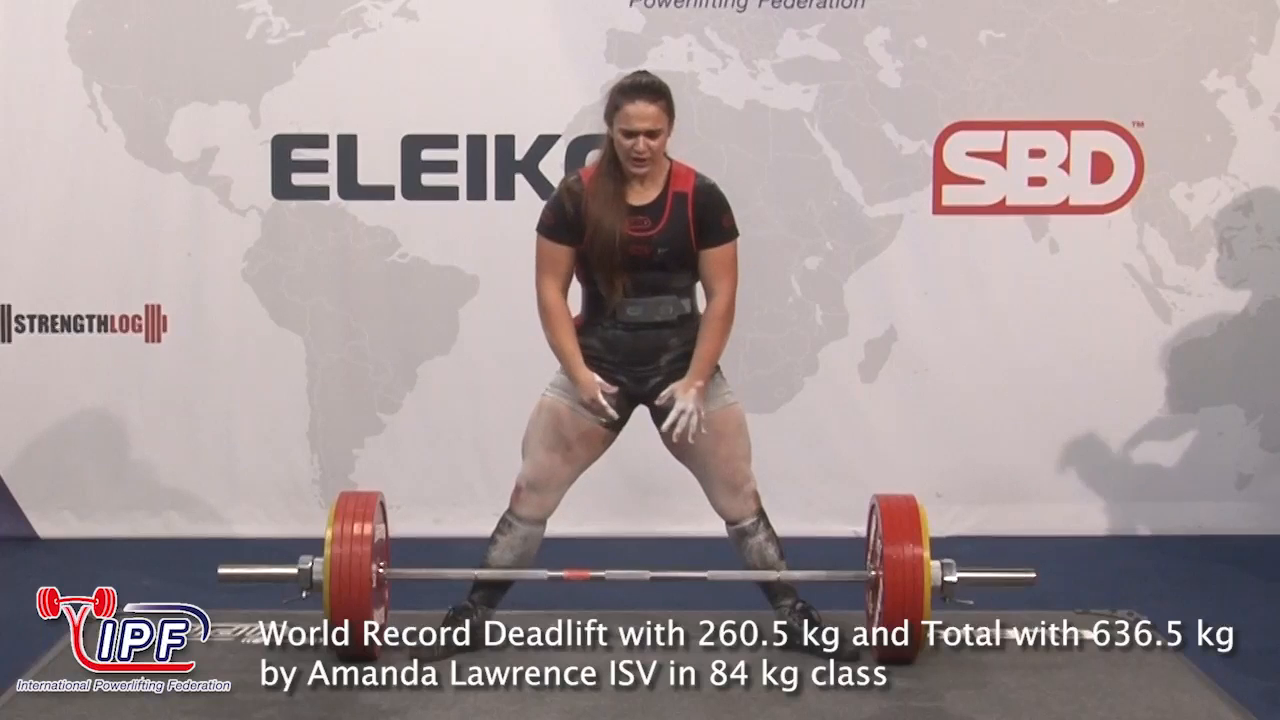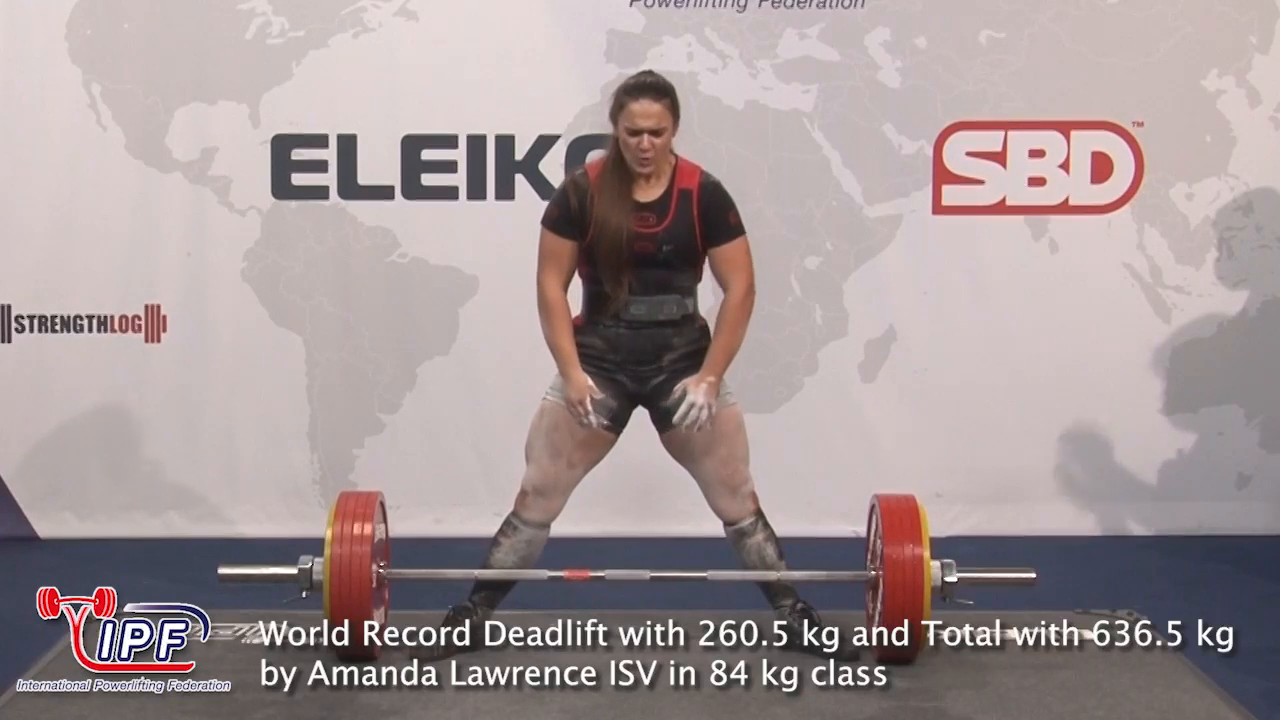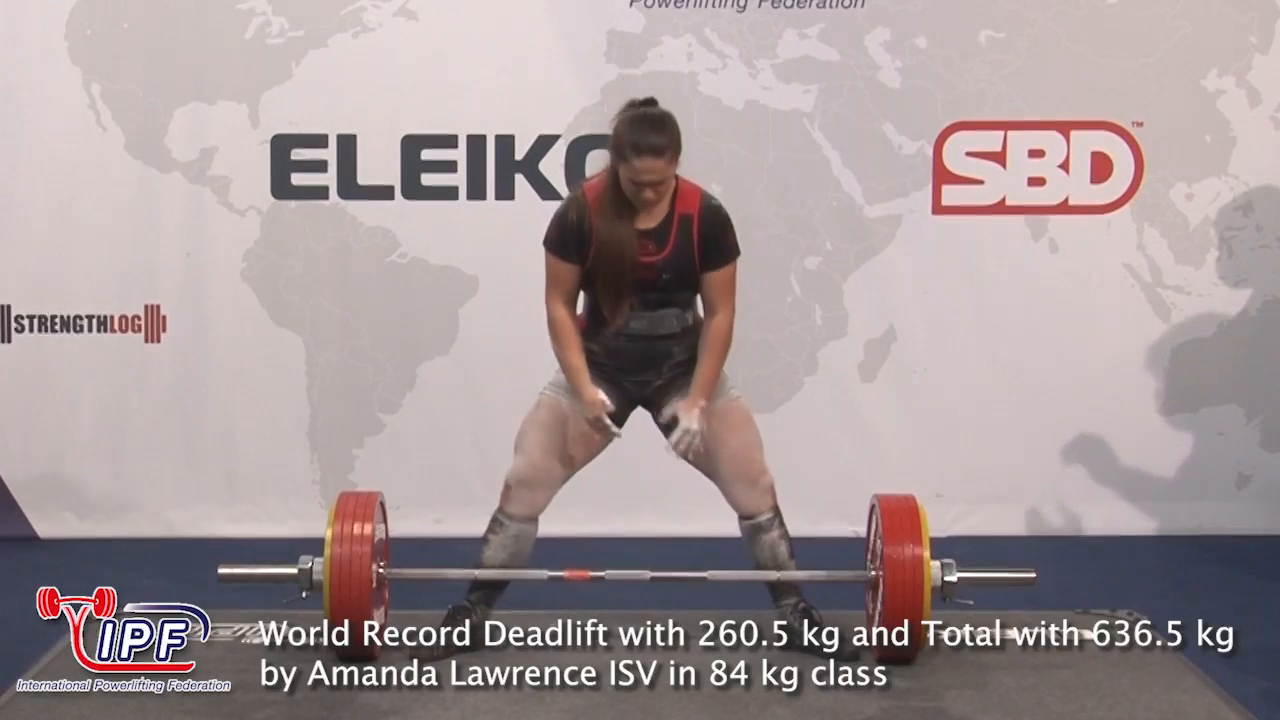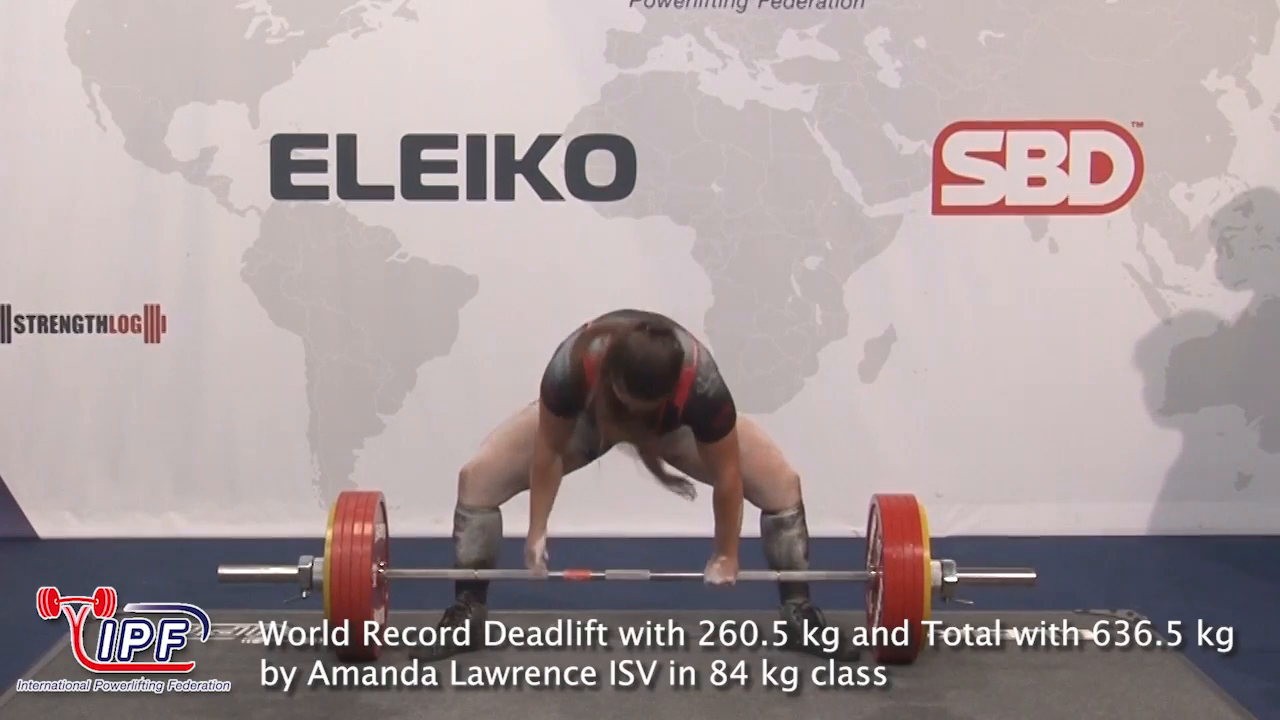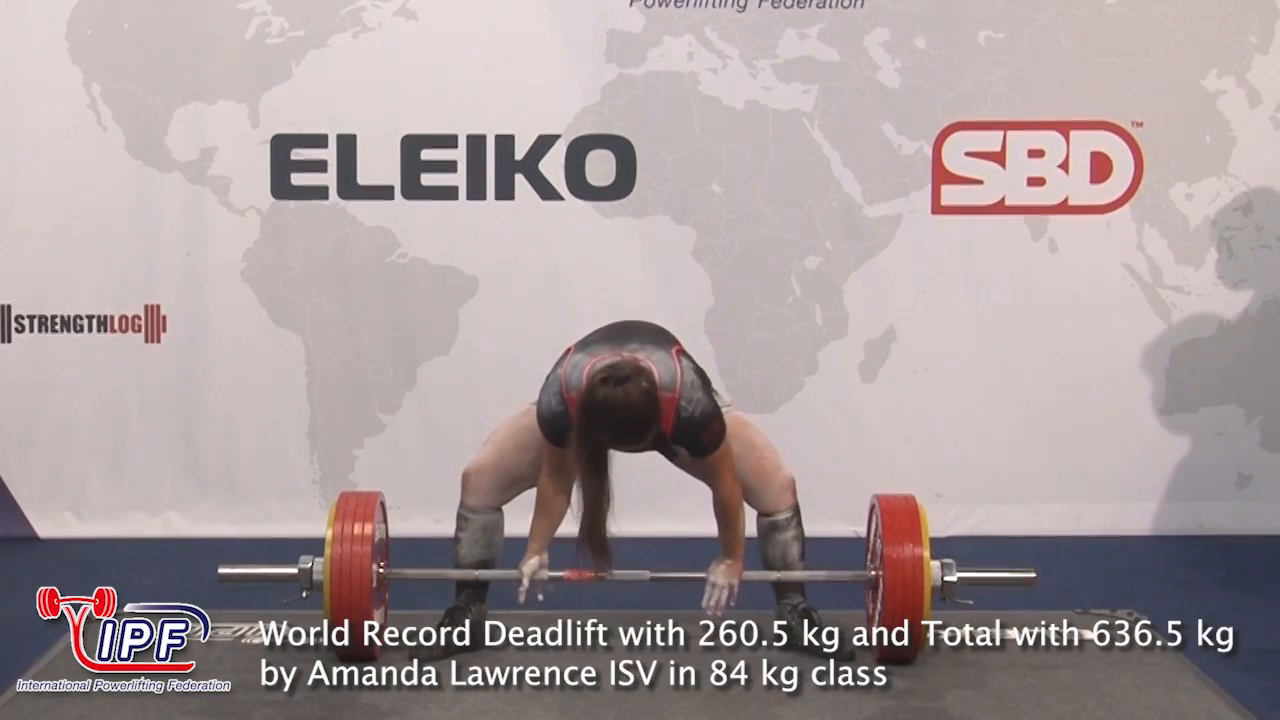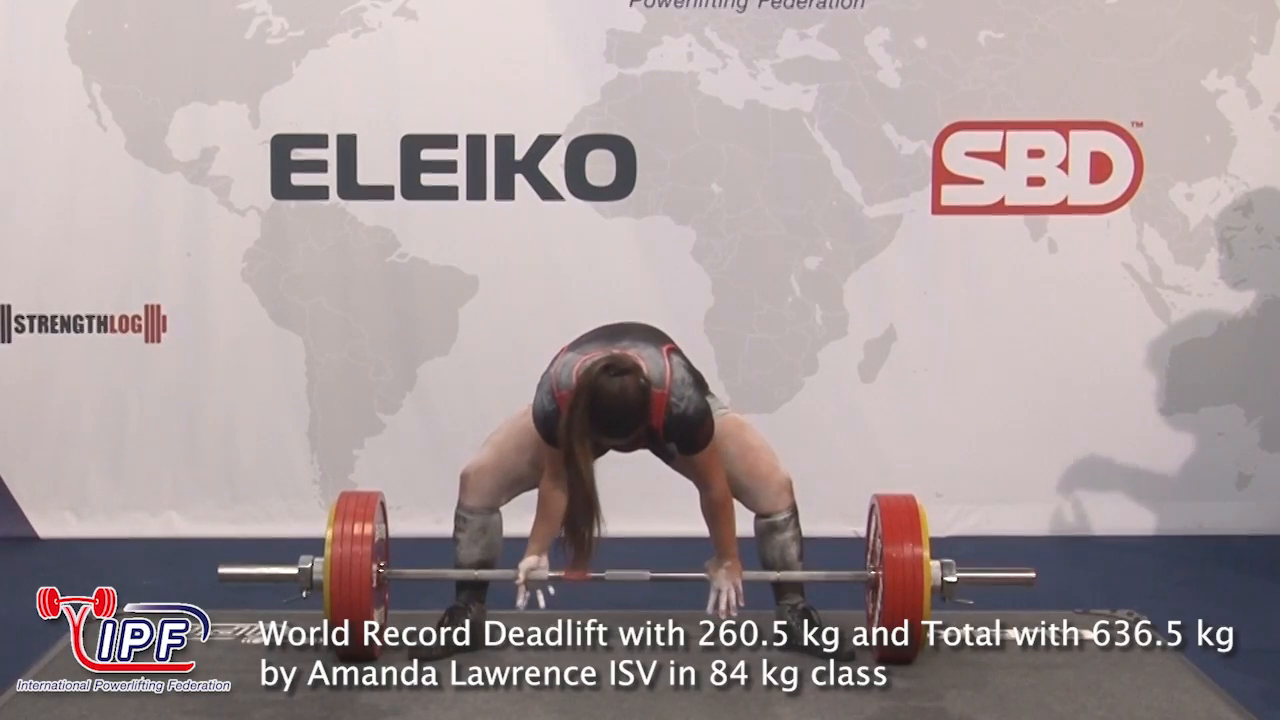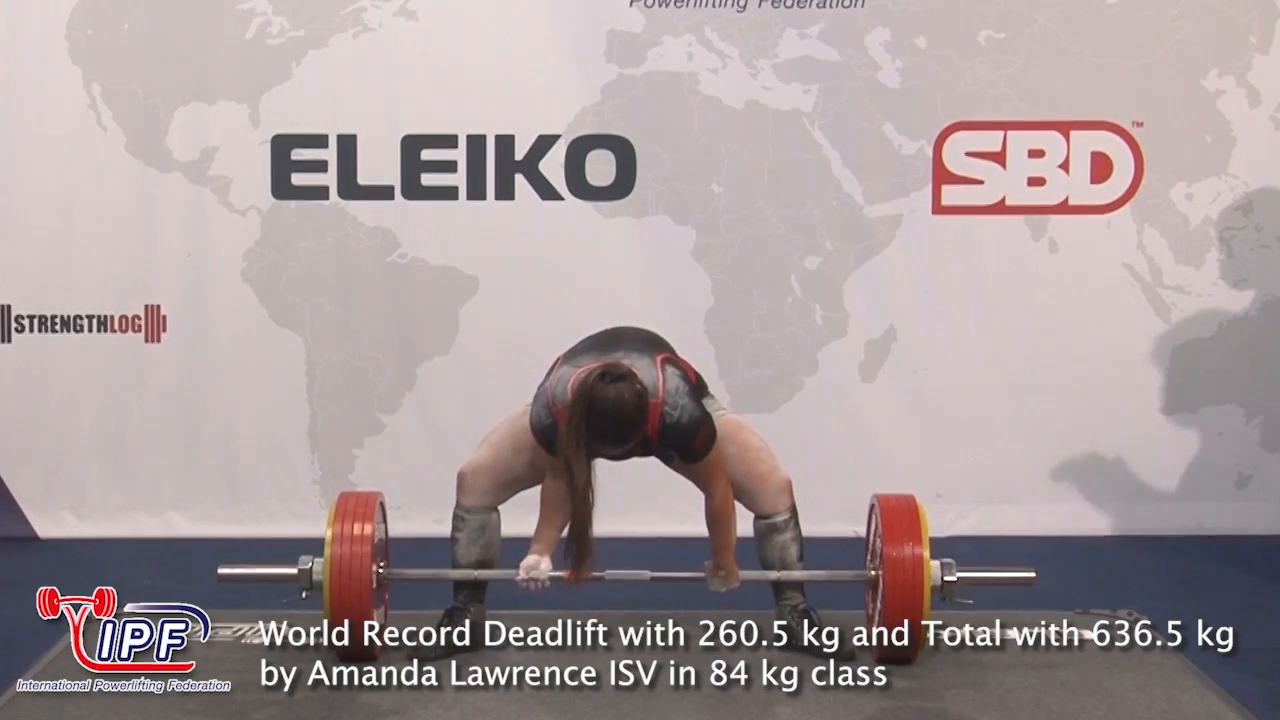
dt=0.7s
person 1, frame 1
left shoulder: (701, 197)
right shoulder: (576, 196)
left elbow: (722, 296)
right elbow: (550, 290)
left wrist: (695, 382)
right wrist: (578, 373)
left hip: (681, 361)
right hip: (598, 361)
left knee: (739, 496)
right knee: (532, 491)
left ankle: (795, 616)
right ankle: (472, 614)
person 1, frame 2
left shoulder: (704, 194)
right shoulder: (582, 192)
left elbow: (740, 290)
right elbow: (550, 285)
left wrist: (712, 375)
right wrist: (570, 371)
left hip: (682, 361)
right hip: (598, 361)
left knee: (736, 496)
right knee: (537, 494)
left ankle: (794, 616)
right ankle: (473, 614)
person 1, frame 3
left shoulder: (705, 216)
right shoulder: (580, 212)
left elbow: (720, 314)
right elbow: (559, 304)
left wrist: (699, 400)
right wrist: (581, 386)
left hip: (683, 367)
right hip: (600, 366)
left knee: (753, 489)
right knee: (524, 486)
left ankle: (796, 615)
right ankle: (472, 613)
person 1, frame 4
left shoulder: (702, 385)
right shoulder: (572, 366)
left elbow: (727, 475)
right elbow: (549, 451)
left wrist: (726, 555)
right wrist: (537, 530)
left hip: (678, 422)
right hip: (586, 414)
left knee: (782, 484)
right knee: (477, 479)
left ankle: (799, 612)
right ankle: (467, 611)
person 1, frame 5
left shoulder: (690, 404)
right shoulder: (561, 397)
left elbow: (726, 483)
right elbow: (556, 478)
left wrist: (731, 559)
right wrist: (536, 551)
left hip: (671, 399)
right hip: (586, 397)
left knee: (777, 485)
right knee: (479, 478)
left ankle: (794, 613)
right ankle: (467, 611)
person 1, frame 6
left shoulder: (681, 399)
right shoulder: (555, 397)
left elbow: (712, 484)
right elbow: (557, 478)
left wrist: (726, 560)
right wrist: (536, 552)
left hip: (666, 405)
right hip: (580, 406)
left knee: (774, 486)
right knee: (478, 480)
left ankle: (794, 614)
right ankle: (467, 612)
person 1, frame 7
left shoulder: (679, 409)
right shoulder: (552, 406)
left elbow: (717, 489)
right elbow: (560, 478)
left wrist: (723, 563)
right wrist: (540, 551)
left hip: (668, 403)
right hip: (578, 407)
left knee: (773, 486)
right knee: (474, 479)
left ankle: (794, 614)
right ankle: (466, 612)
